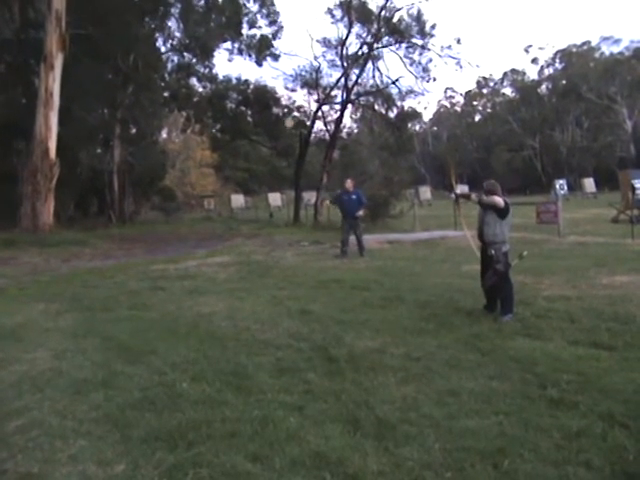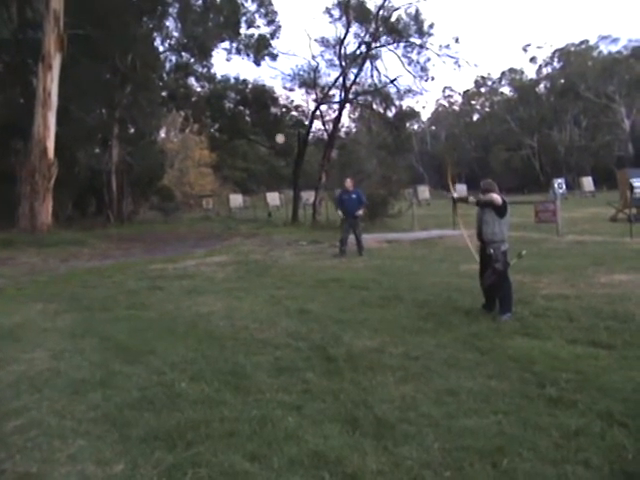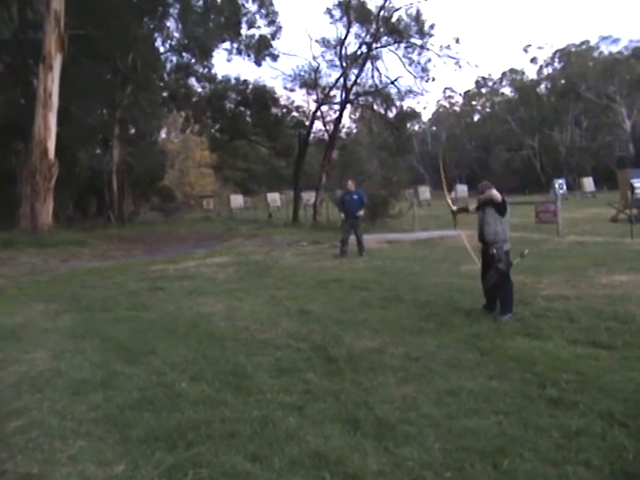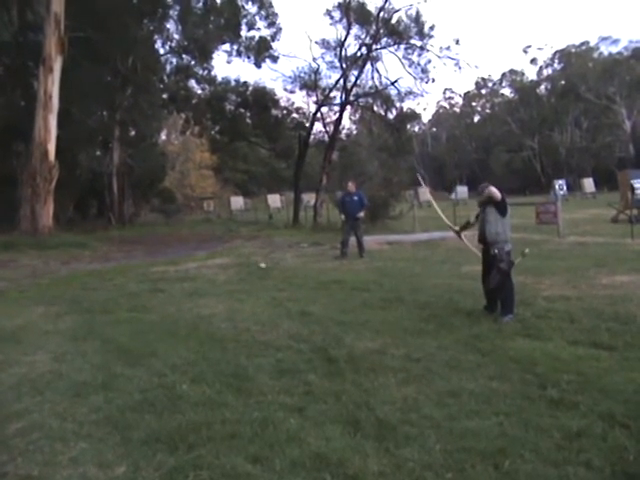
dt=0.3s
person 1, frame 1
left shoulder: (502, 205)
right shoulder: (487, 202)
left elbow: (496, 200)
right elbow: (474, 197)
left wrist: (484, 200)
right wrist: (461, 194)
left hip: (498, 248)
right hip: (486, 247)
left knee: (502, 280)
right knee: (486, 279)
left ankle: (507, 312)
right ankle: (491, 306)
person 1, frame 2
left shoulder: (500, 203)
right shoulder: (485, 203)
left elbow: (493, 197)
right elbow: (473, 200)
left wrist: (480, 199)
left hip: (497, 248)
right hip: (486, 246)
left knee: (501, 279)
right knee: (485, 277)
left ankle: (506, 311)
right ankle: (489, 305)
person 1, frame 3
left shoulder: (499, 203)
right shoulder: (485, 204)
left elbow: (493, 193)
right elbow: (474, 207)
left wrist: (480, 199)
left hip: (499, 248)
right hip: (487, 247)
left knee: (502, 279)
right knee: (487, 278)
left ankle: (506, 311)
right ankle: (490, 305)
person 1, frame 4
left shoulder: (499, 204)
right shoulder: (485, 208)
left elbow: (491, 190)
right elbow: (475, 219)
left wrist: (481, 200)
right wrist: (461, 228)
left hip: (500, 249)
right hip: (488, 248)
left knee: (503, 280)
right knee: (487, 279)
left ankle: (507, 312)
right ankle: (491, 306)
